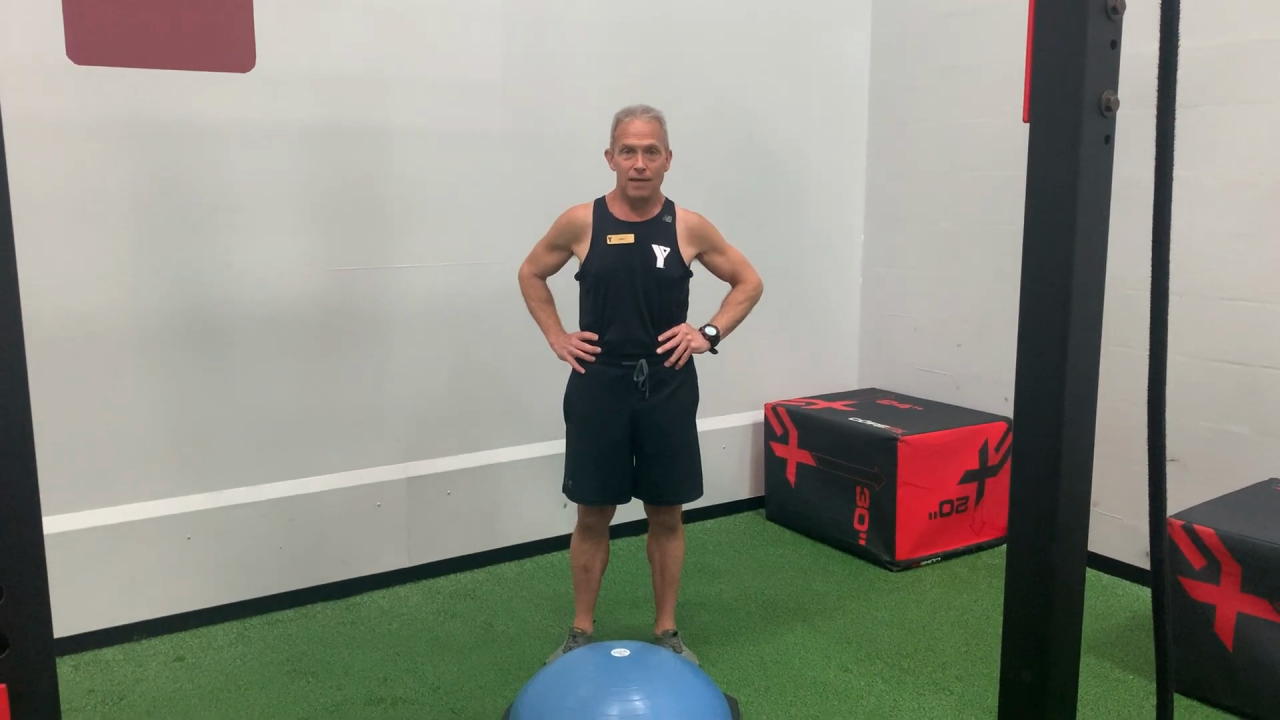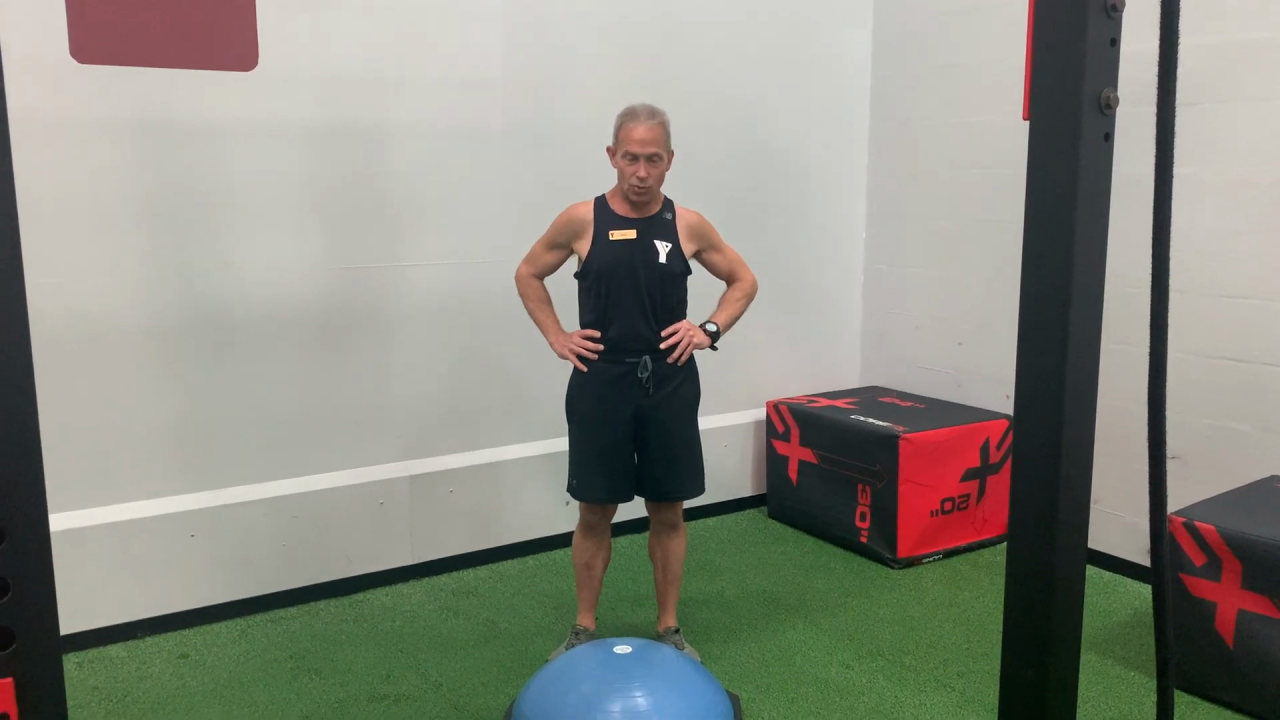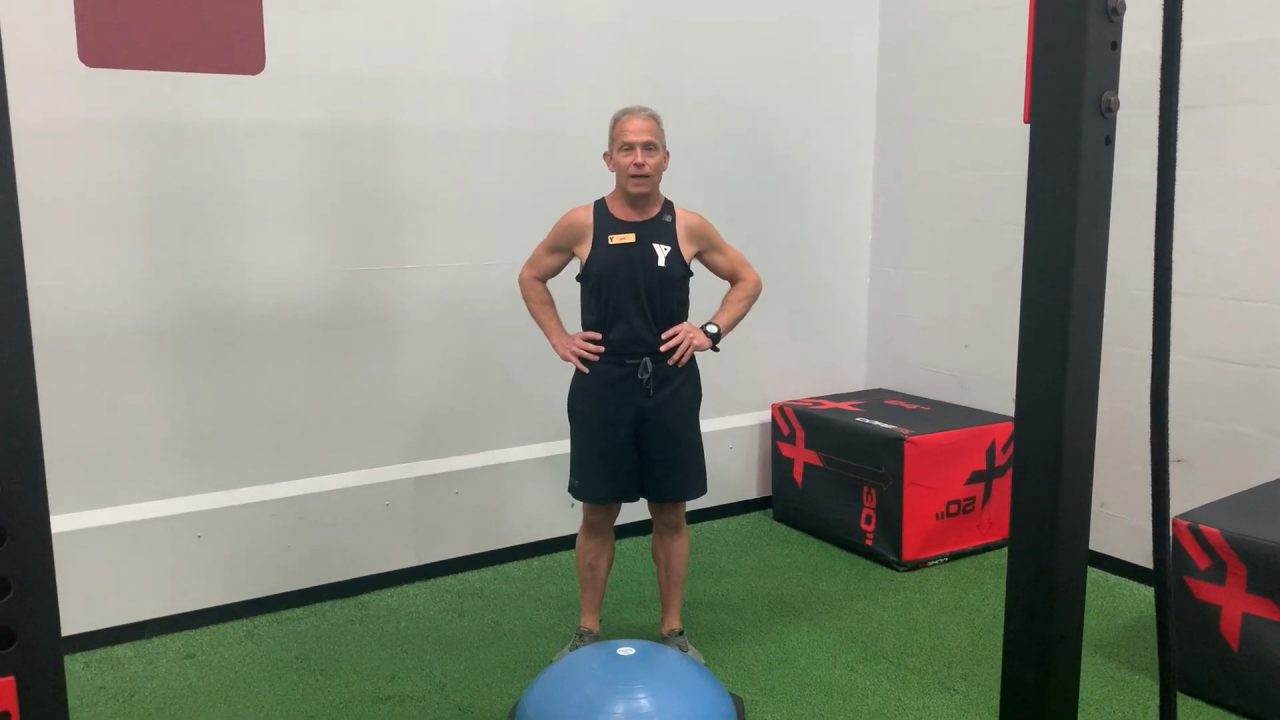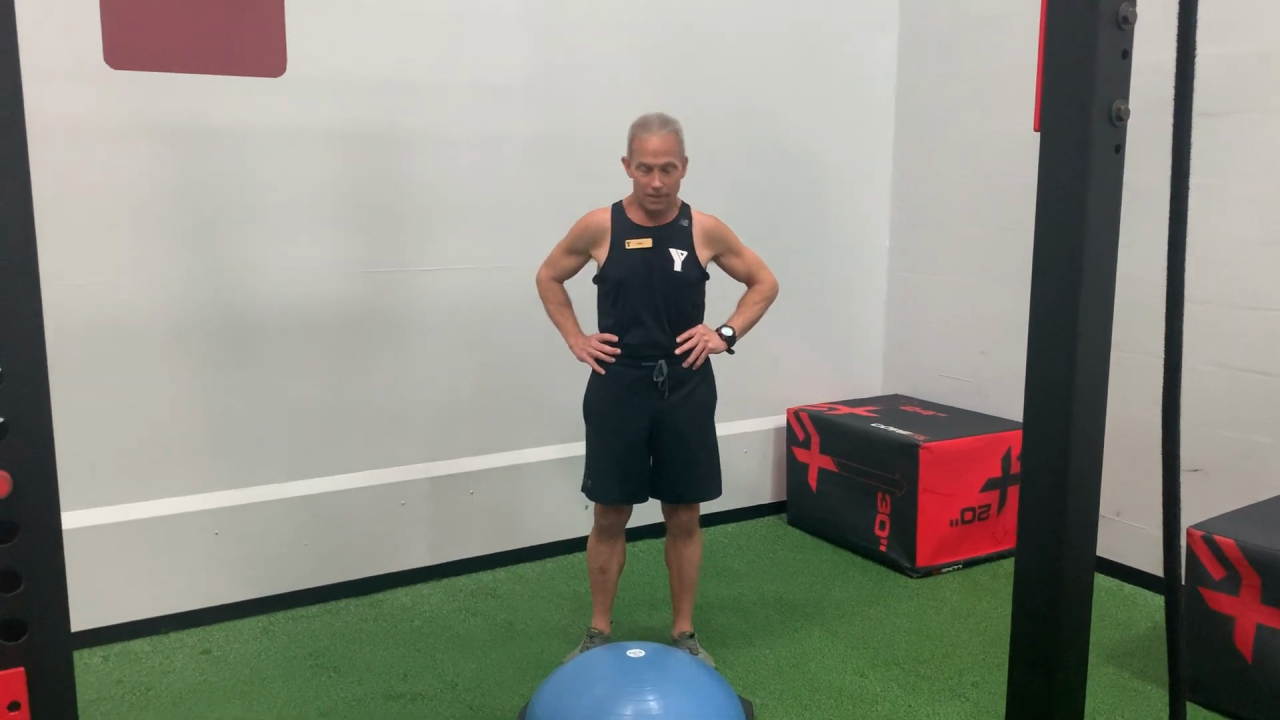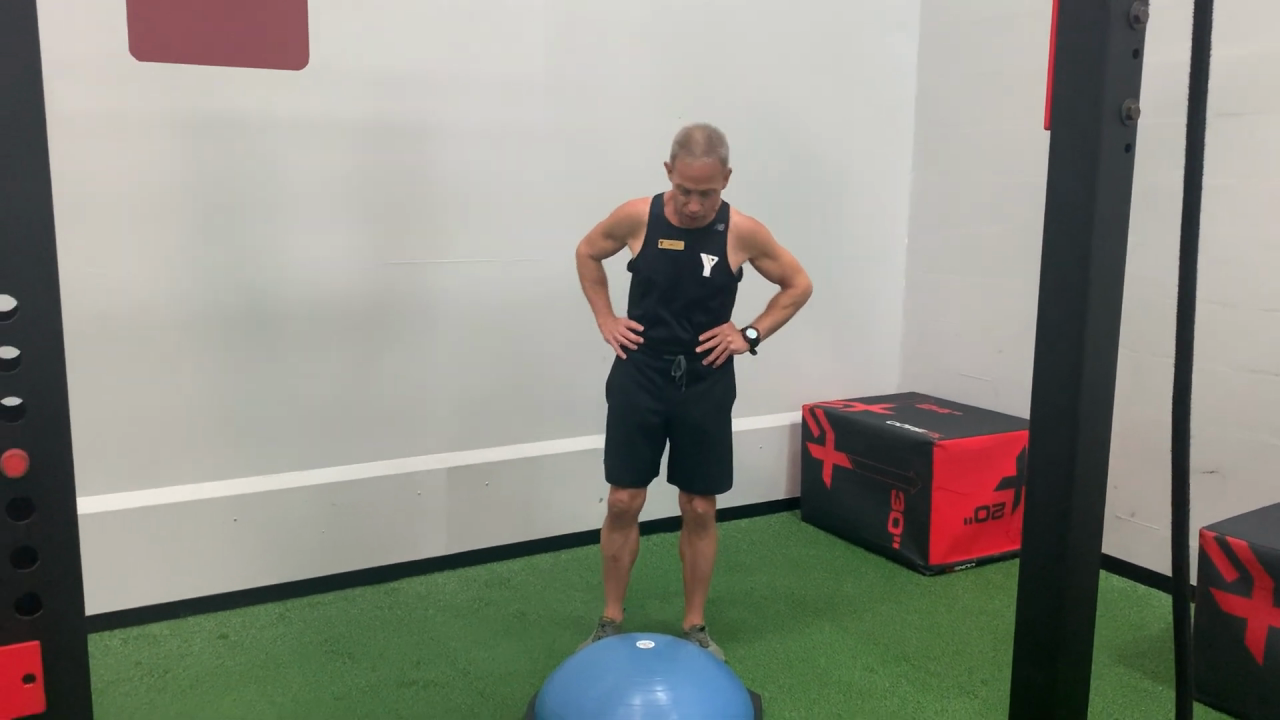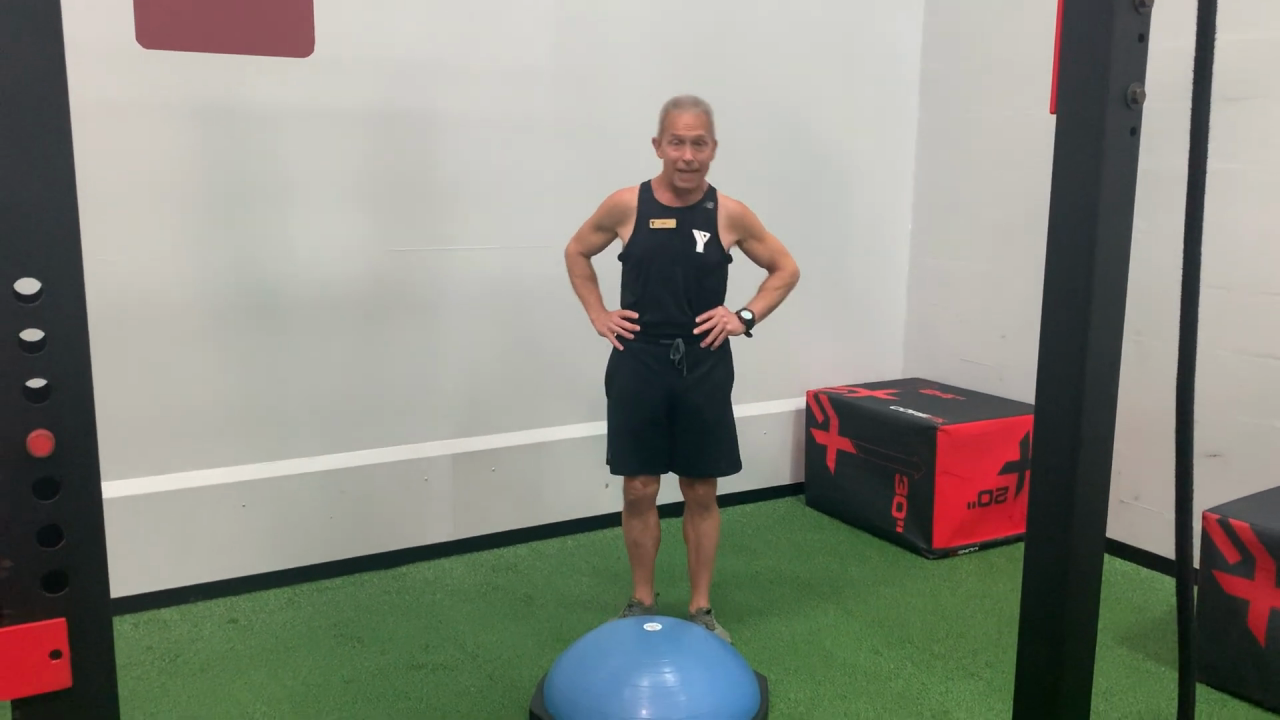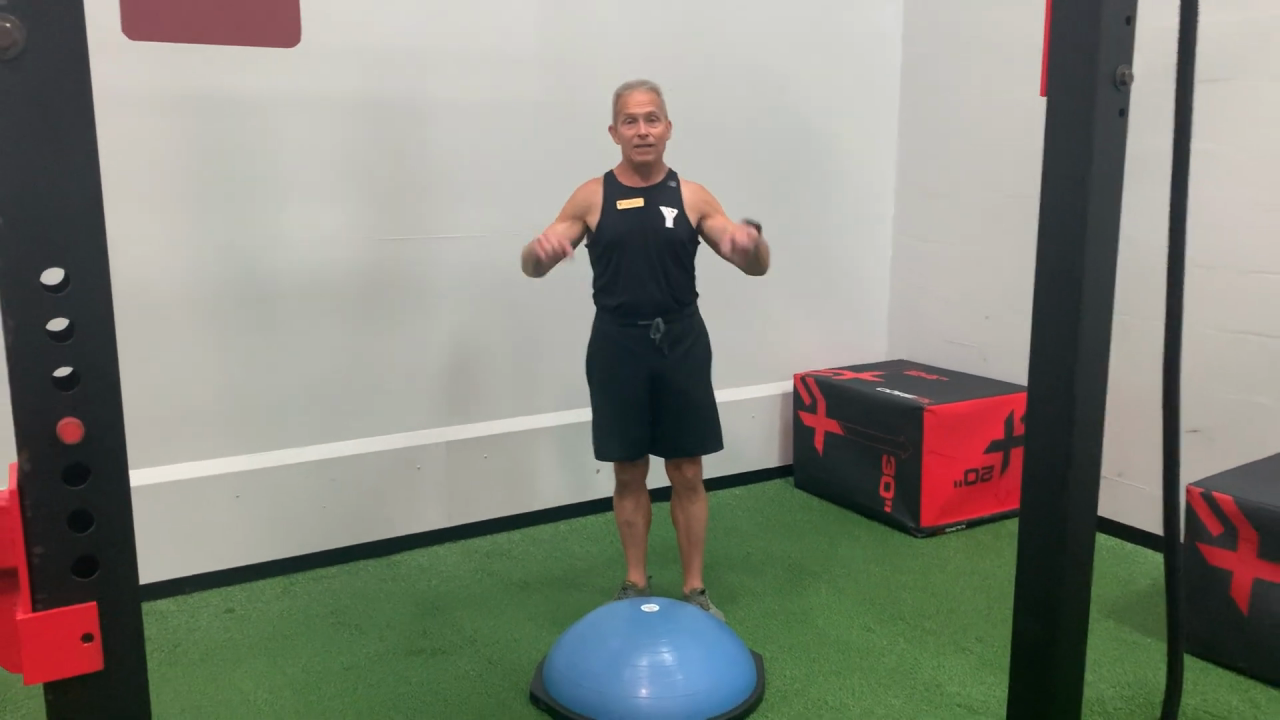
dt=0.4s
person 1, frame 1
left shoulder: (689, 227)
right shoulder: (580, 222)
left elbow: (749, 281)
right elbow: (531, 273)
left wrist: (709, 333)
right wrist: (556, 336)
left hip: (668, 387)
right hip: (598, 386)
left knee: (666, 515)
right knee: (592, 516)
left ankle: (666, 632)
right ankle: (581, 632)
person 1, frame 2
left shoulder: (688, 225)
right shoulder: (581, 220)
left elbow: (743, 281)
right elbow: (528, 274)
left wrist: (710, 331)
right wrist: (556, 337)
left hip: (670, 385)
right hip: (600, 384)
left knee: (668, 513)
right knee: (595, 513)
left ankle: (668, 628)
right ankle: (584, 629)
person 1, frame 3
left shoulder: (688, 226)
right shoulder: (581, 224)
left elbow: (747, 279)
right elbow: (531, 276)
left wrist: (711, 332)
right wrist: (558, 338)
left hip: (671, 386)
right hip: (602, 386)
left knee: (671, 515)
right knee: (598, 515)
left ankle: (673, 630)
right ankle: (588, 630)
person 1, frame 4
left shoulder: (705, 229)
right shoulder: (598, 226)
left elbow: (764, 282)
right elbow: (548, 277)
left wrist: (726, 334)
right wrist: (576, 339)
left hip: (686, 388)
right hip: (618, 387)
left knee: (684, 516)
right knee: (609, 516)
left ankle: (684, 633)
right ankle: (598, 631)
person 1, frame 5
left shoulder: (743, 231)
right shoulder: (636, 216)
left elbow: (798, 284)
right elbow: (587, 252)
left wrist: (751, 335)
right wrist: (606, 321)
left hip: (705, 382)
right hip: (639, 374)
left knee: (700, 509)
right knee: (623, 502)
left ankle: (695, 627)
right ankle: (611, 620)
person 1, frame 6
left shoulder: (730, 214)
right shoulder: (625, 205)
left elbow: (785, 269)
right elbow: (576, 252)
left wrist: (745, 318)
right wrist: (598, 314)
left hip: (703, 366)
right hip: (637, 363)
left knee: (701, 492)
right knee: (638, 491)
left ankle: (701, 608)
right ankle: (641, 601)
person 1, frame 7
left shoulder: (692, 196)
right shoulder: (592, 195)
left elbow: (758, 265)
right elbow: (530, 264)
left wrist: (750, 242)
right wrist: (545, 249)
left hip: (682, 342)
right hip: (617, 345)
left knee: (687, 472)
right knee: (628, 473)
left ankle: (694, 588)
right ankle: (634, 583)
